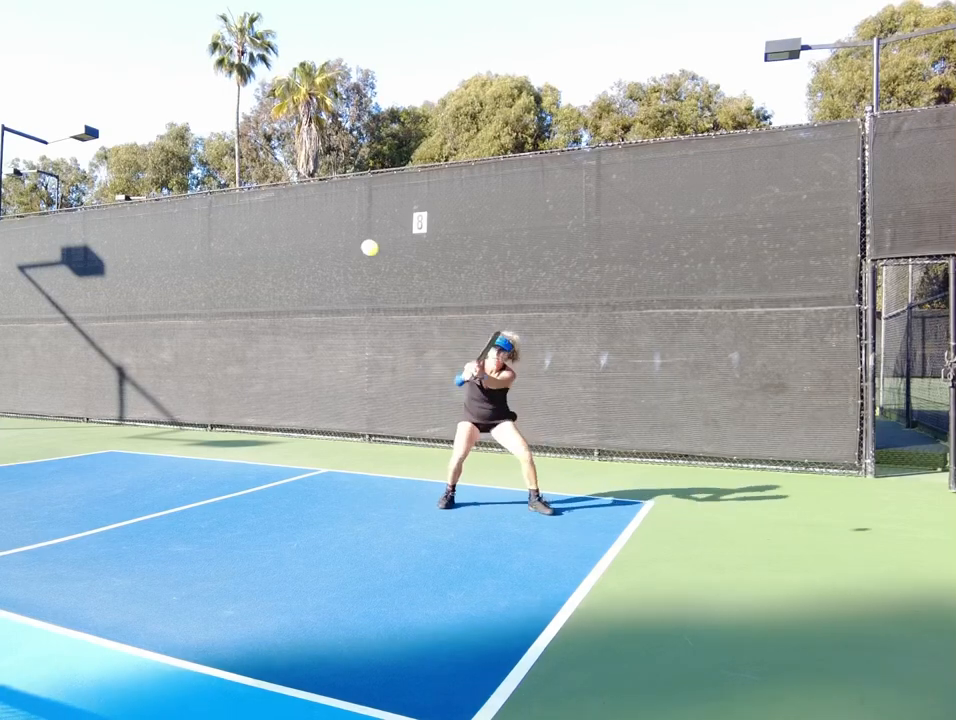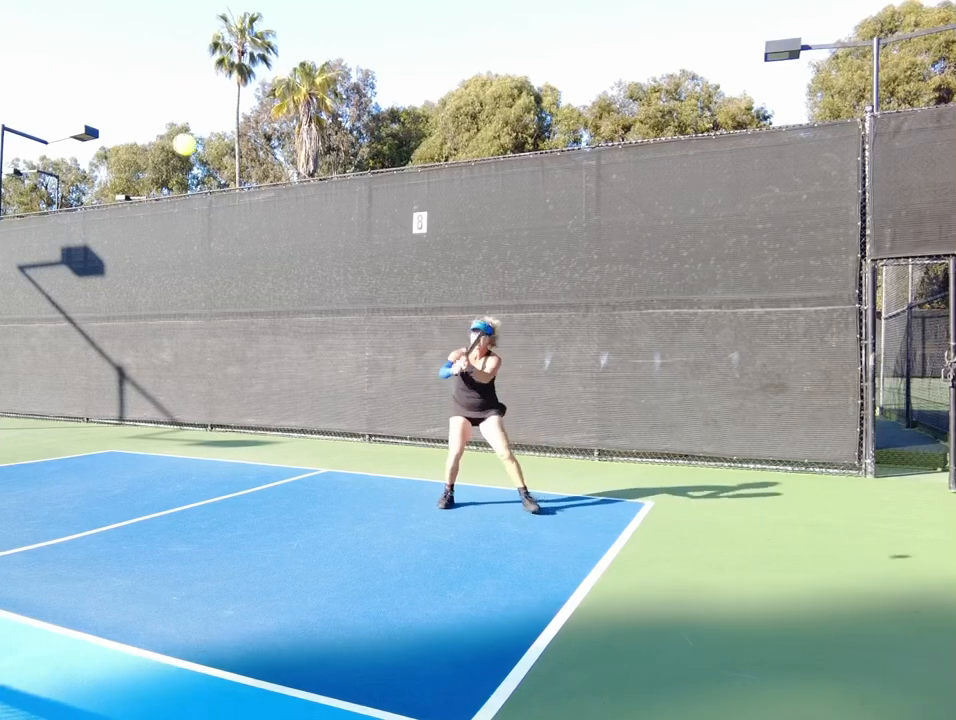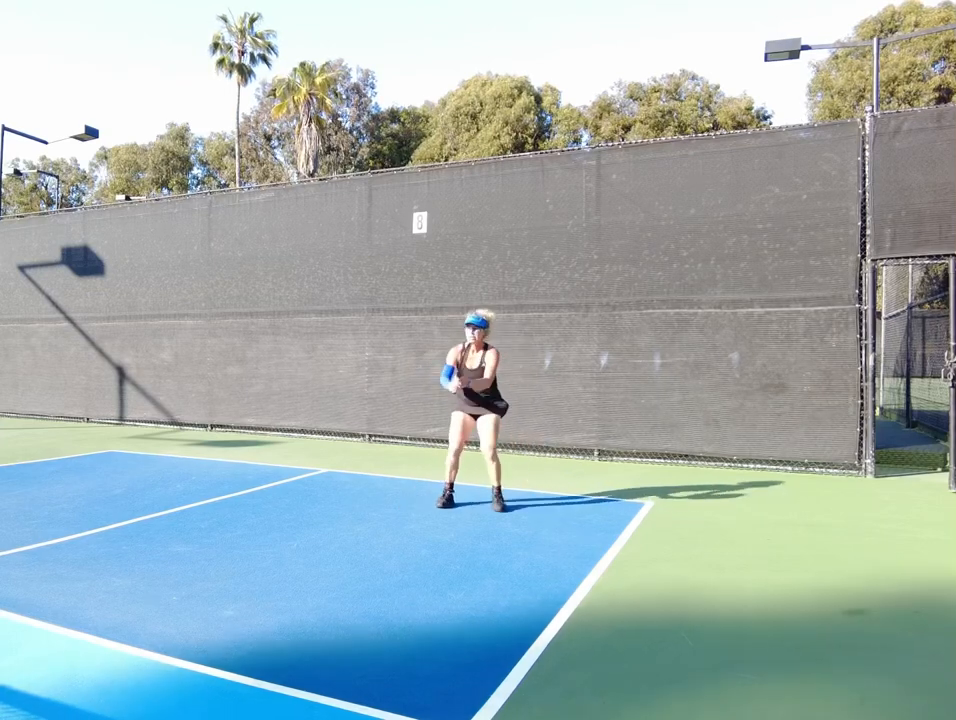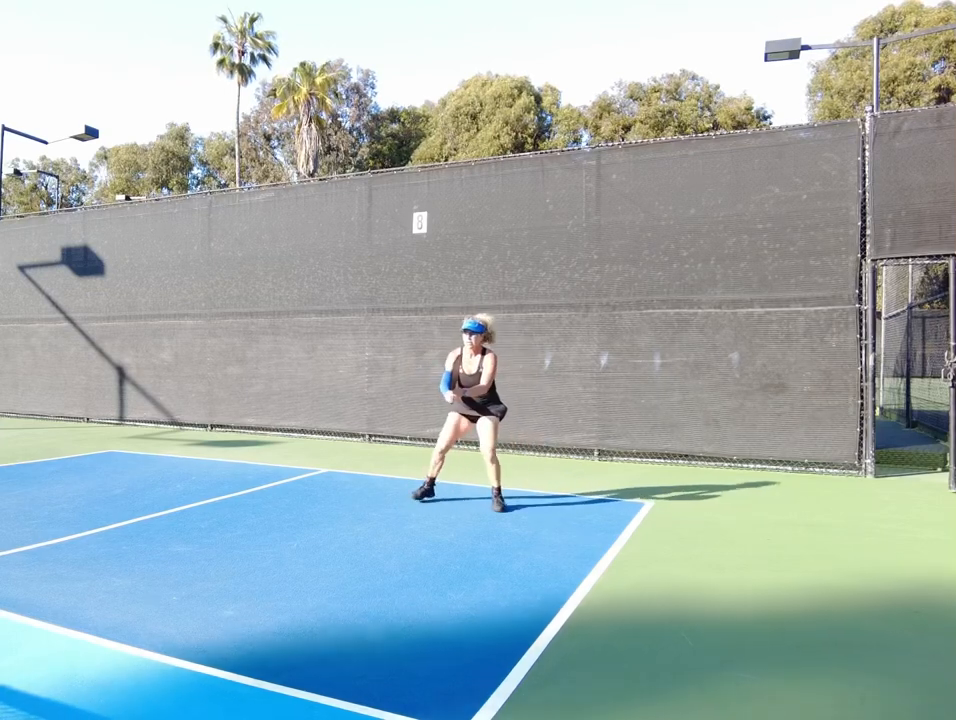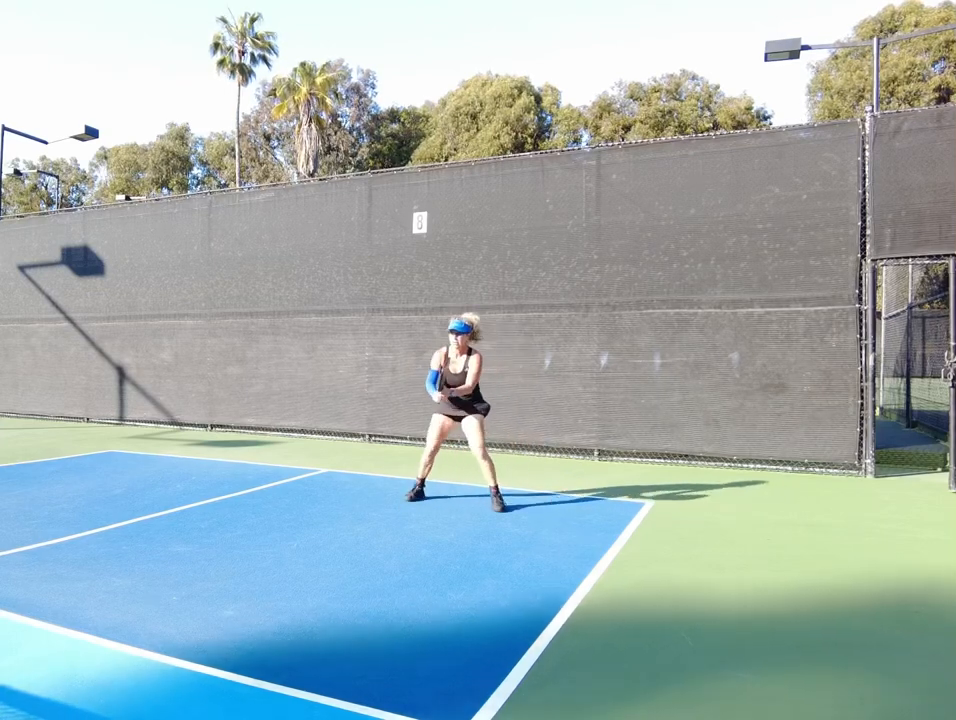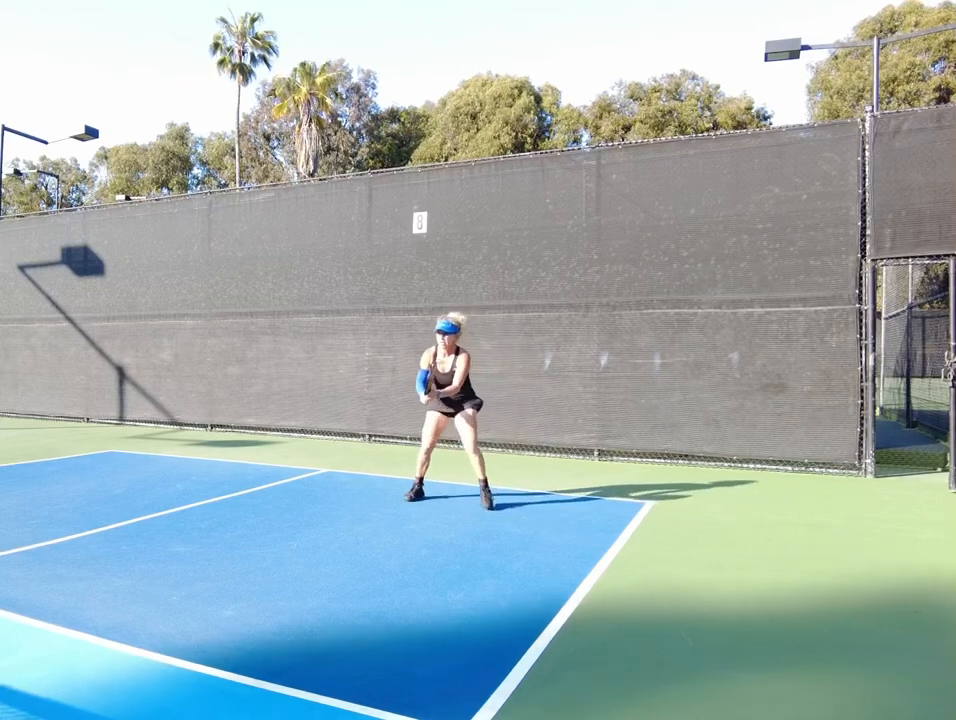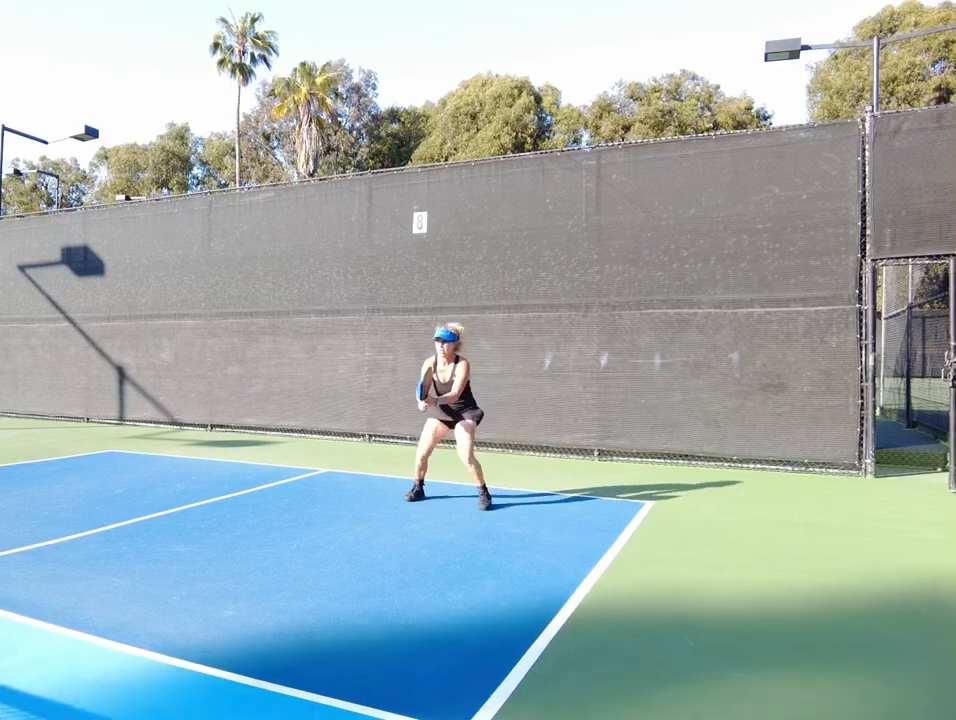
dt=0.2s
person 1, frame 1
left shoulder: (508, 373)
right shoulder: (475, 365)
left elbow: (494, 384)
left wrist: (480, 376)
right wrist: (467, 375)
left hip: (499, 419)
right hip: (472, 417)
left knee: (525, 454)
right knee: (458, 454)
left ankle: (534, 498)
right ankle: (449, 493)
person 1, frame 2
left shoulder: (494, 359)
right shoulder: (458, 354)
left elbow: (485, 377)
right elbow: (443, 372)
left wrist: (469, 368)
right wrist: (453, 369)
left hip: (488, 411)
right hip: (462, 410)
left knee: (505, 452)
right knee: (455, 452)
left ankle: (525, 496)
right ankle: (448, 493)
person 1, frame 3
left shoulder: (492, 353)
right shoulder: (456, 351)
left elbow: (487, 381)
right elbow: (445, 378)
left wrist: (467, 383)
right wrist: (450, 384)
left hip: (489, 406)
right hip: (464, 405)
left knee: (489, 450)
right knee: (454, 448)
left ankle: (496, 494)
right ankle: (448, 492)
person 1, frame 4
left shoulder: (490, 357)
right shoulder: (454, 355)
left elbow: (484, 387)
right elbow: (445, 383)
left wrist: (462, 392)
right wrist: (447, 393)
left hip: (487, 408)
right hip: (462, 408)
left knee: (488, 452)
right knee: (441, 446)
left ankle: (497, 495)
right ankle: (428, 485)
person 1, frame 5
left shoulder: (475, 357)
right shoulder: (440, 354)
left elbow: (469, 387)
right elbow: (430, 382)
left wrist: (449, 392)
right wrist: (435, 394)
left hip: (471, 407)
right hip: (446, 407)
left knee: (479, 450)
right knee: (430, 449)
left ankle: (495, 494)
right ankle: (419, 487)
person 1, frame 6
left shoulder: (463, 356)
right shoulder: (429, 354)
left elbow: (456, 386)
right elbow: (421, 382)
left wrist: (437, 394)
right wrist: (424, 395)
left hip: (464, 403)
right hip: (439, 404)
left knee: (471, 446)
right knee: (426, 447)
left ankle: (484, 489)
right ankle: (418, 487)
person 1, frame 7
left shoulder: (463, 365)
right shoulder: (429, 364)
left elbow: (455, 394)
right elbow: (422, 389)
left wrist: (435, 401)
right wrist: (422, 401)
left hip: (464, 413)
right hip: (440, 413)
left knee: (466, 455)
right knee: (421, 452)
left ankle: (483, 492)
right ankle: (418, 488)
